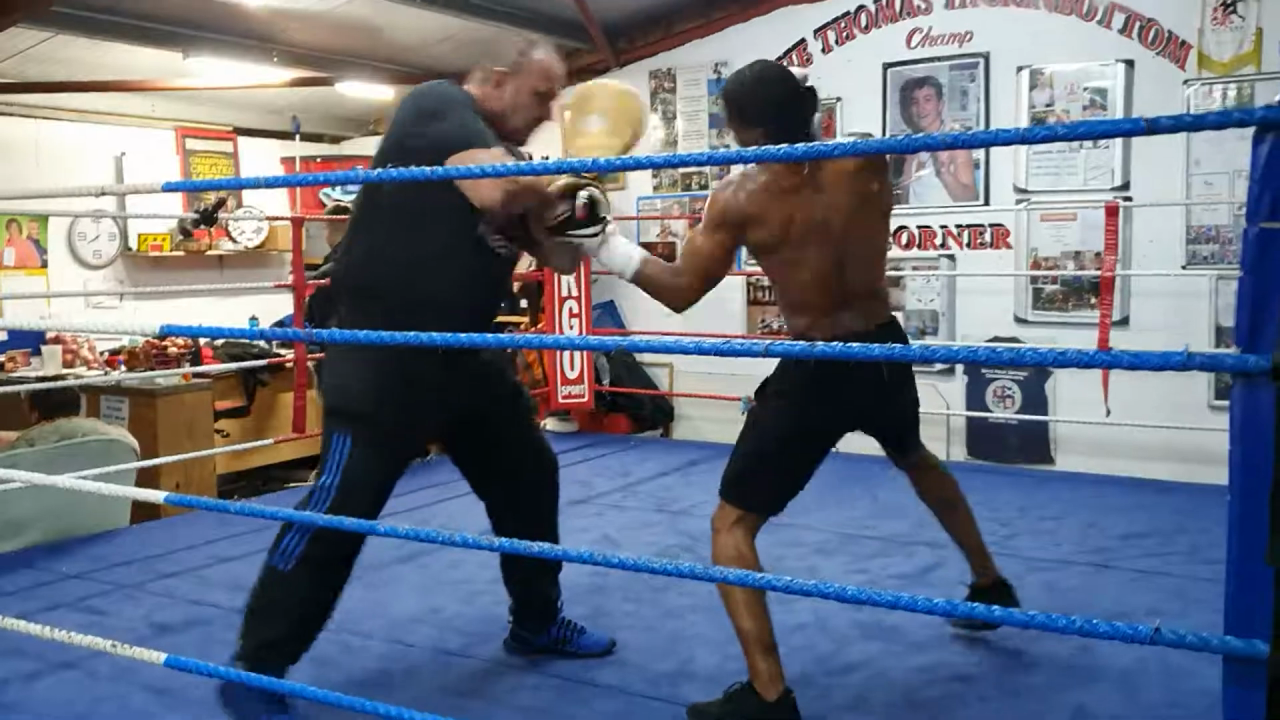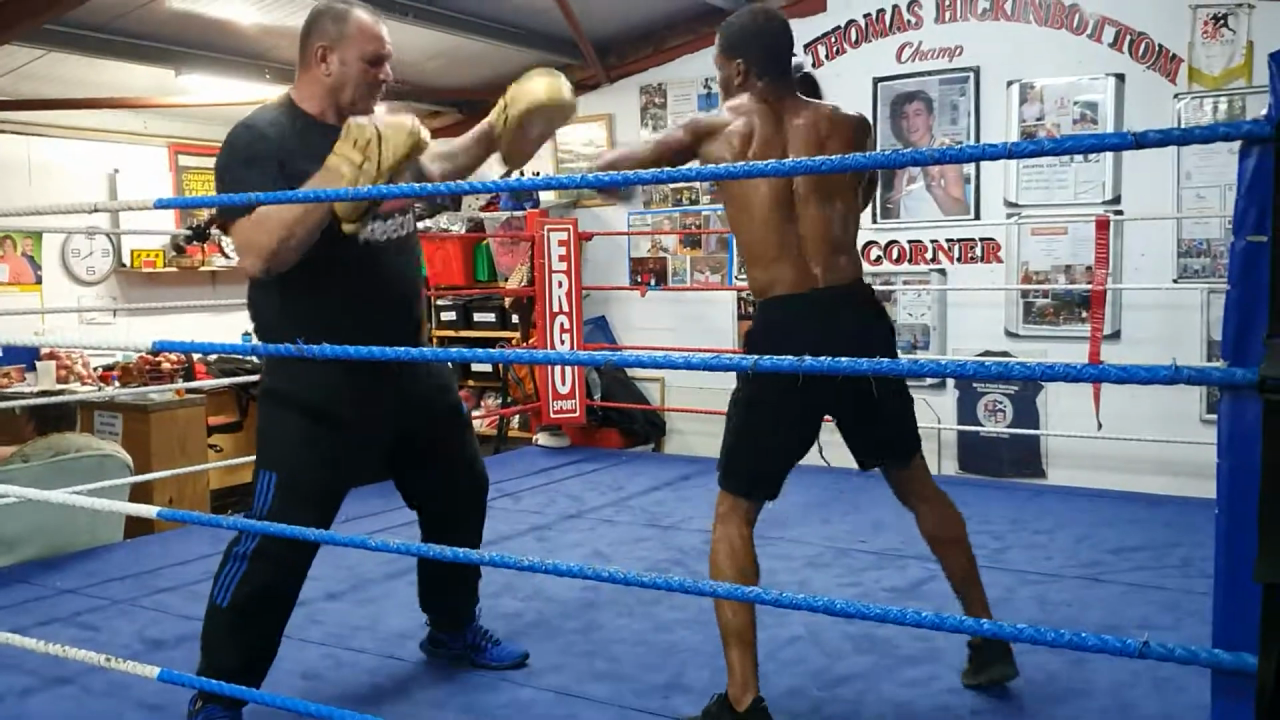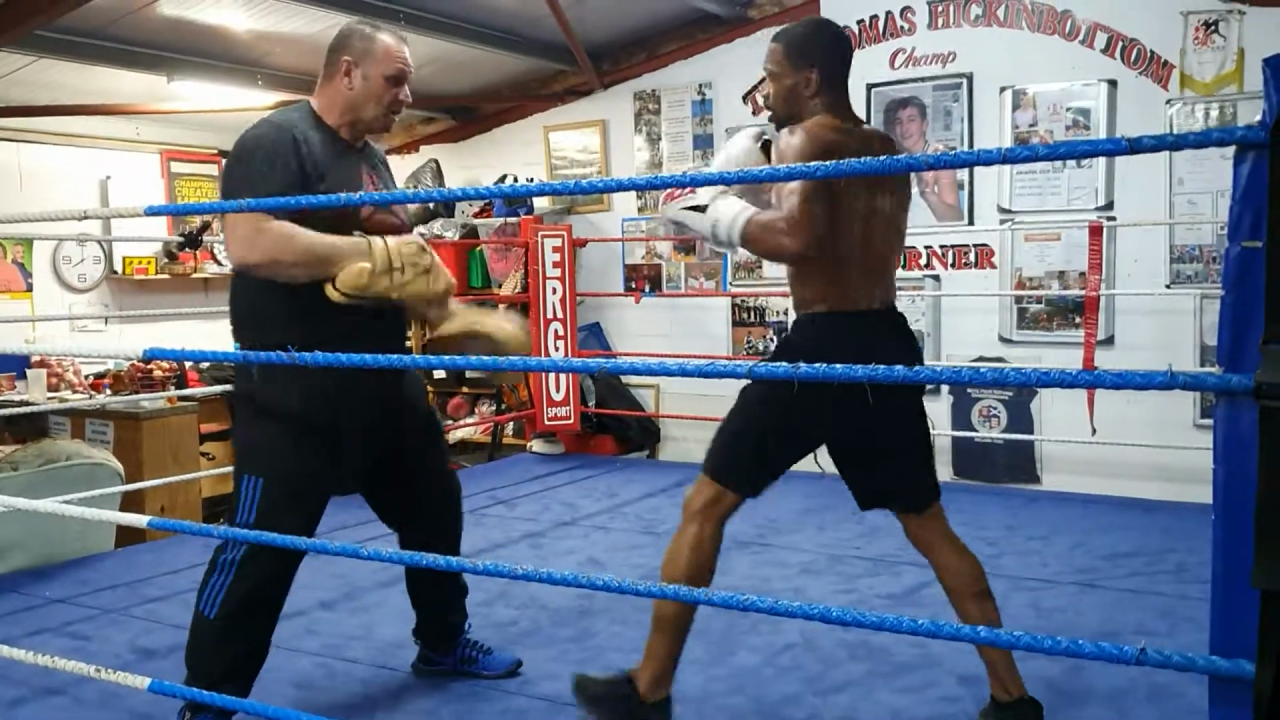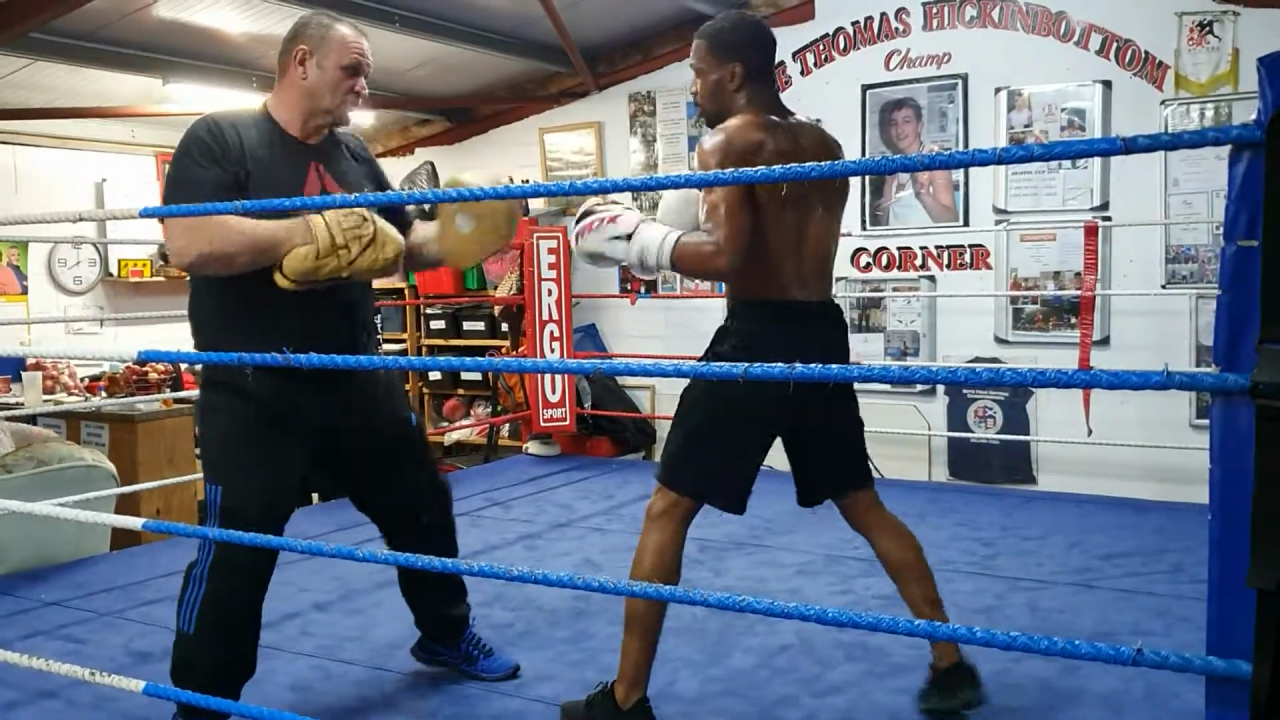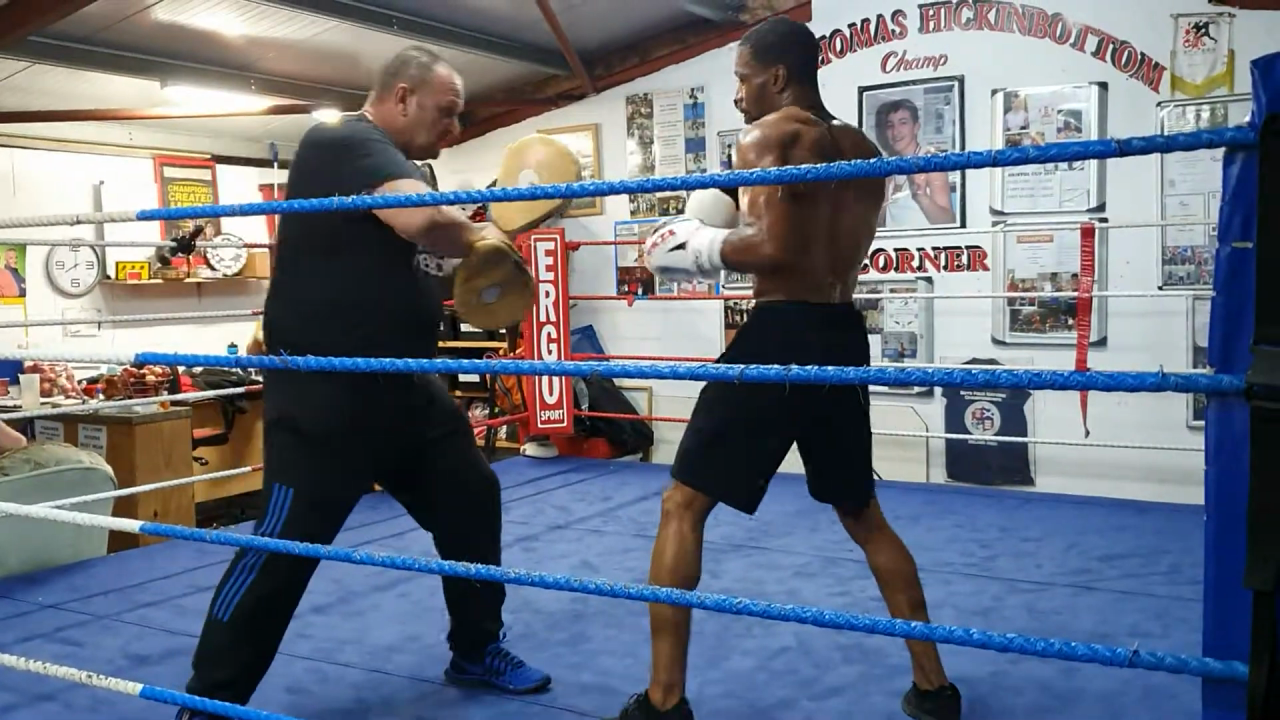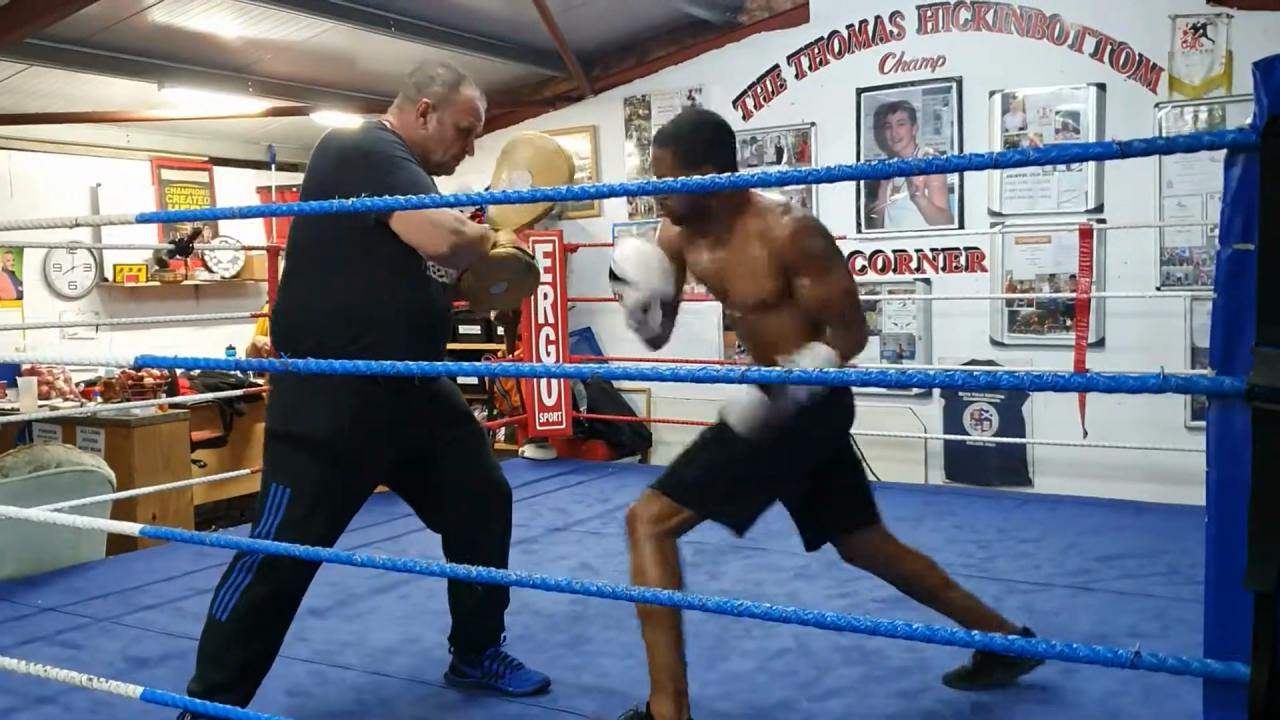
dt=0.5s
person 1, frame 1
left shoulder: (503, 151)
right shoulder: (439, 105)
left elbow: (561, 256)
right elbow: (497, 190)
right wrist: (550, 188)
left hip: (467, 353)
right hip: (385, 351)
left knee: (530, 477)
right knee: (341, 506)
left ankle: (537, 621)
person 1, frame 2
left shoulder: (370, 127)
right shoulder: (261, 140)
left elbow: (427, 176)
right elbow: (261, 252)
left wrist: (499, 127)
right wrist: (347, 174)
left hip: (406, 366)
right hip: (316, 380)
left knee: (459, 493)
right knee: (278, 537)
left ankle: (452, 629)
person 1, frame 3
left shoulder: (371, 157)
right shoulder: (278, 139)
right elbow: (249, 245)
left wrist: (453, 318)
right wrist: (372, 256)
left hip: (381, 380)
right hip: (296, 388)
left knee: (434, 508)
right knee: (263, 545)
left ankle: (443, 642)
person 1, frame 4
left shoulder: (356, 156)
right shoulder: (220, 139)
left elbow: (406, 246)
right elbow: (188, 244)
left wrist: (460, 239)
right wrist: (313, 235)
left hip: (359, 380)
right hip: (256, 392)
left knee: (422, 504)
right knee: (236, 551)
left ankle: (446, 634)
person 1, frame 5
left shoulder: (400, 165)
right shoulder: (340, 143)
left elbow: (428, 258)
right elbow: (421, 222)
right wrist: (475, 240)
left hip: (406, 386)
right hip: (323, 393)
left knee: (473, 503)
right knee: (285, 547)
left ankle: (476, 650)
person 1, frame 6
left shoulder: (416, 175)
right shoulder: (361, 151)
left elbow: (451, 269)
right elbow: (442, 239)
left wrist: (500, 233)
right wrist: (490, 241)
left hip: (413, 388)
right hip: (328, 393)
left knee: (484, 506)
right knee: (283, 550)
left ankle: (477, 653)
person 2, frame 1
left shoulder: (749, 195)
right shoulder: (868, 166)
left elbow: (682, 290)
left wrist: (609, 247)
left hip: (822, 375)
right hip: (886, 353)
left knee: (733, 524)
right knee: (913, 459)
right ankle: (990, 585)
person 2, frame 2
left shoulder: (715, 128)
right shoulder: (852, 131)
left elbow: (612, 169)
left hip: (785, 332)
right hip: (856, 318)
left knee: (733, 515)
right knee: (913, 483)
right ankle: (986, 641)
person 2, frame 3
left shoulder: (807, 138)
right shoulder: (887, 150)
left elbow: (797, 241)
left wrist: (719, 213)
right wrist: (773, 190)
left hip: (823, 346)
right hip: (885, 344)
left knee: (704, 507)
right knee: (930, 527)
person 2, frame 4
left shoulder: (727, 143)
right shoulder: (823, 145)
left elbow: (728, 259)
left wrist: (634, 238)
left hip: (758, 340)
right hip: (821, 336)
left knee: (668, 512)
right knee: (864, 505)
person 2, frame 5
left shoulder: (766, 136)
right shoulder: (862, 149)
left elbow: (773, 246)
left wrist: (696, 244)
left hip: (779, 338)
right hip: (842, 338)
left knee: (682, 506)
right knee: (861, 515)
person 2, frame 6
left shoulder: (786, 228)
right shoulder: (677, 230)
left elbow: (850, 325)
right elbow: (652, 334)
left wrist: (786, 389)
right wrist: (640, 291)
left hip: (800, 405)
right hip: (805, 410)
left knee: (648, 526)
right knee: (864, 544)
right ankle: (1000, 638)
